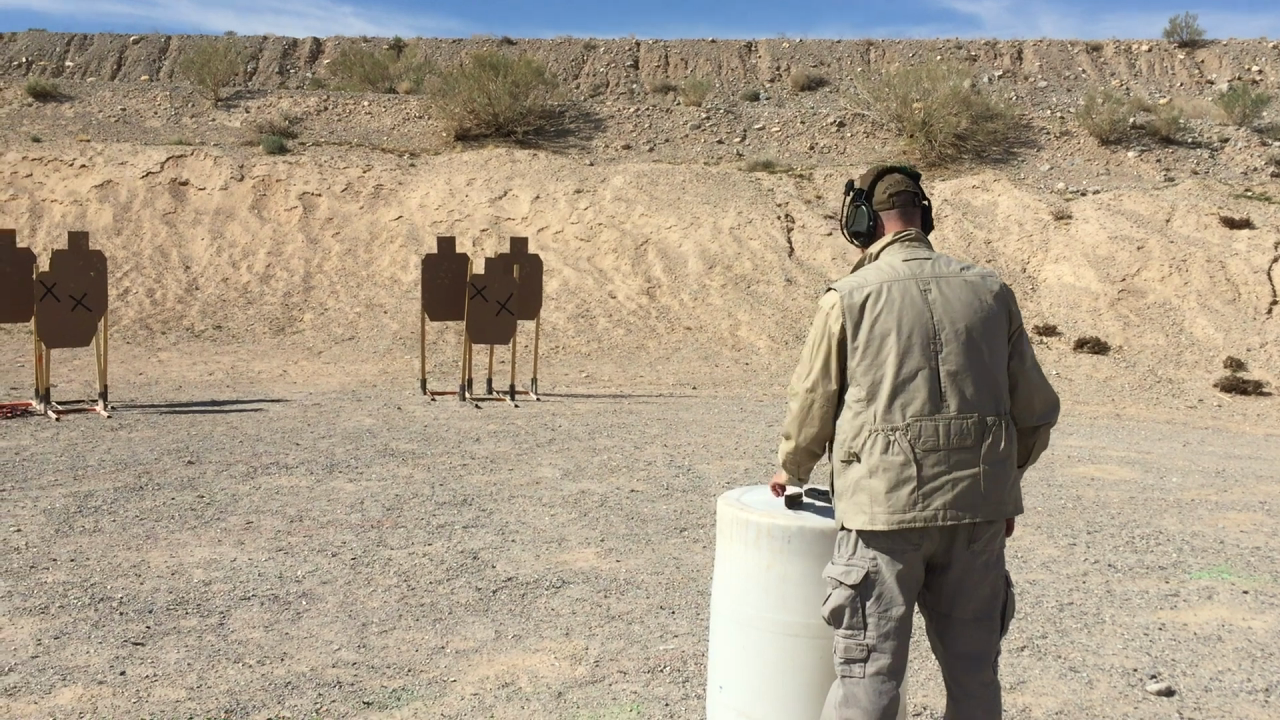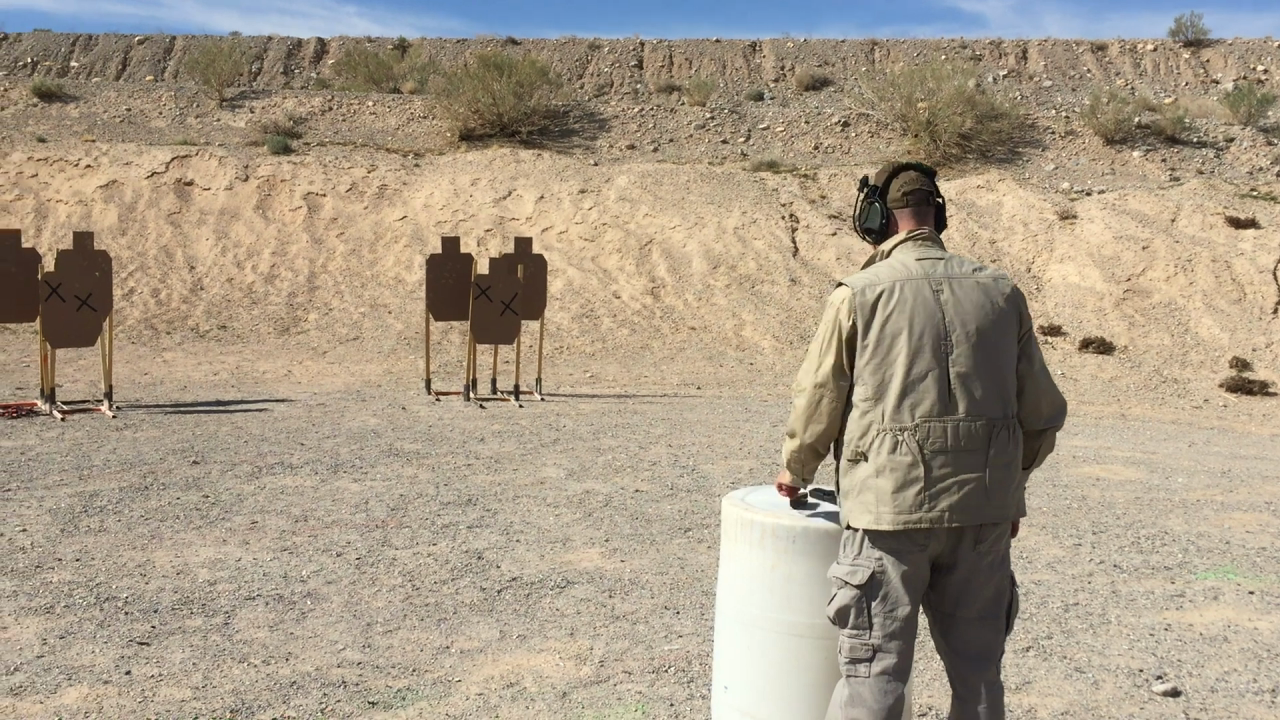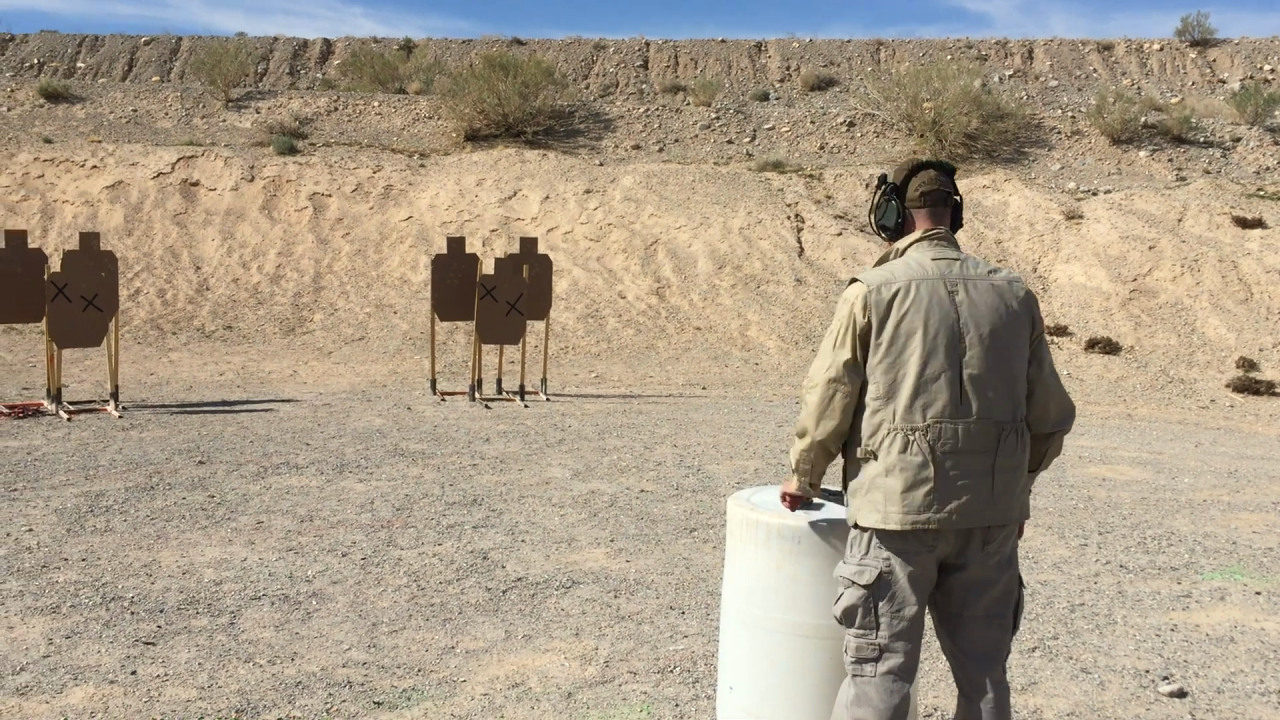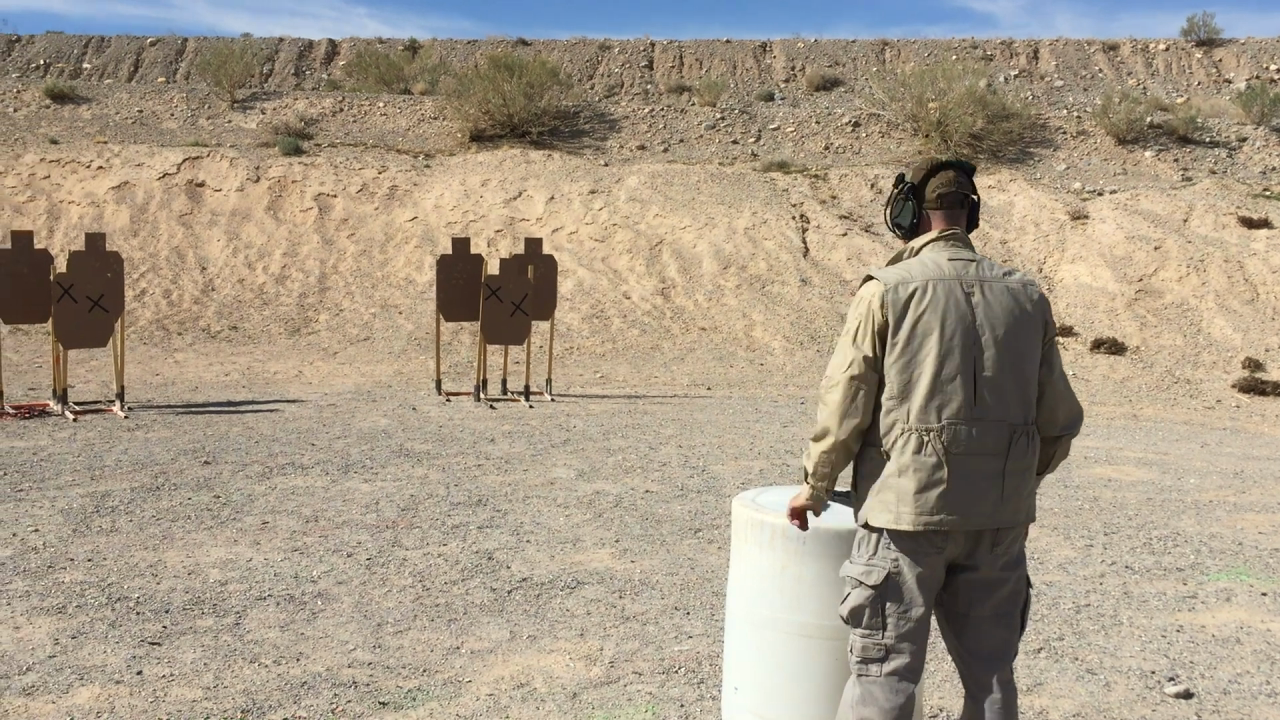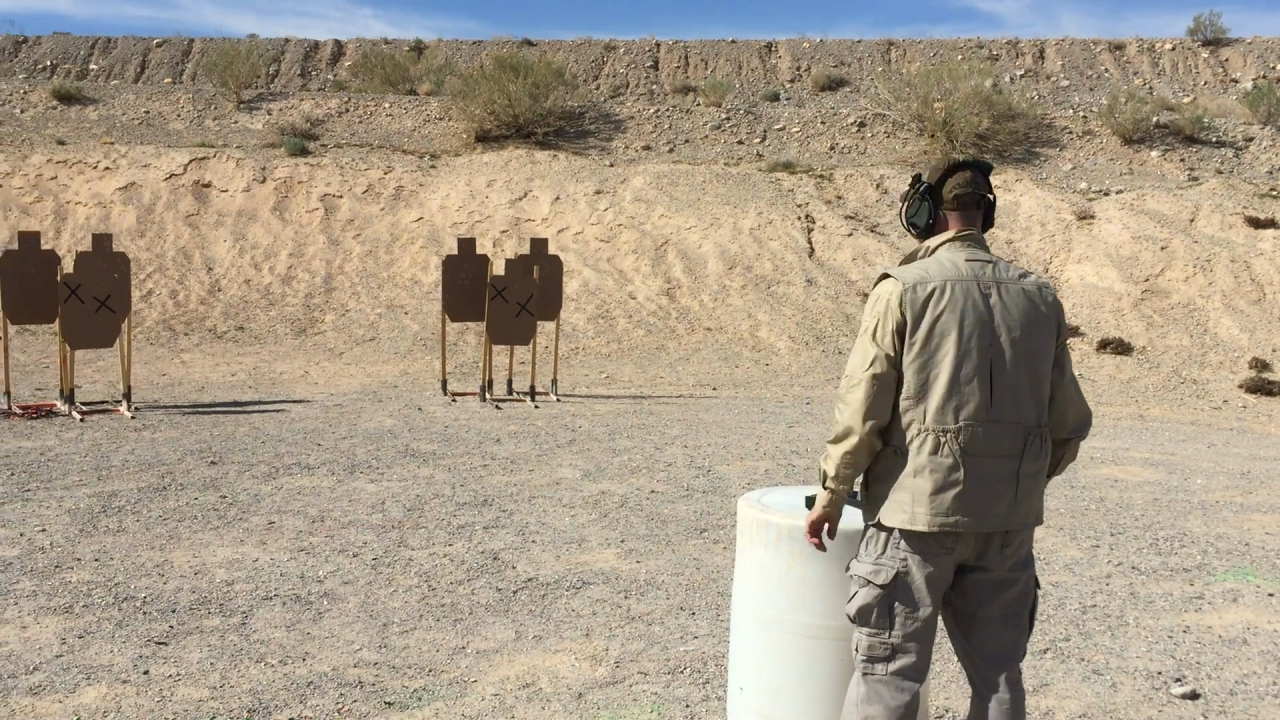
dt=0.1s
person 1, frame 1
left shoulder: (848, 299)
right shoulder: (990, 290)
left elbow: (812, 406)
right elbow: (1034, 409)
left wrist: (791, 470)
right wrist: (1002, 479)
left hip: (886, 506)
right hip: (976, 508)
left knee: (869, 670)
right knee: (973, 669)
person 1, frame 2
left shoulder: (858, 295)
right shoulder: (1000, 291)
left elbow: (816, 404)
right elbow: (1041, 411)
left wrist: (795, 469)
right wrist: (1009, 486)
left hip: (891, 507)
right hip: (982, 510)
left knee: (872, 669)
right knee: (977, 669)
person 1, frame 3
left shoulder: (872, 292)
right shoulder: (1013, 293)
left elbow: (827, 402)
right elbow: (1050, 415)
left wrist: (803, 475)
right wrist: (1014, 488)
left hip: (899, 506)
right hip: (989, 513)
left knee: (879, 670)
right knee: (982, 671)
person 1, frame 4
left shoulder: (887, 290)
right shoulder: (1026, 295)
left elbow: (843, 407)
right elbow: (1058, 417)
left wrist: (814, 486)
left hip: (906, 509)
right hip: (997, 515)
left knee: (882, 671)
right knee: (989, 671)
person 1, frame 5
left shoulder: (904, 290)
right shoulder: (1039, 297)
left elbow: (863, 407)
right elbow: (1067, 421)
left wrist: (832, 494)
left hip: (918, 510)
right hip: (1006, 516)
left knee: (888, 670)
right knee: (996, 672)
